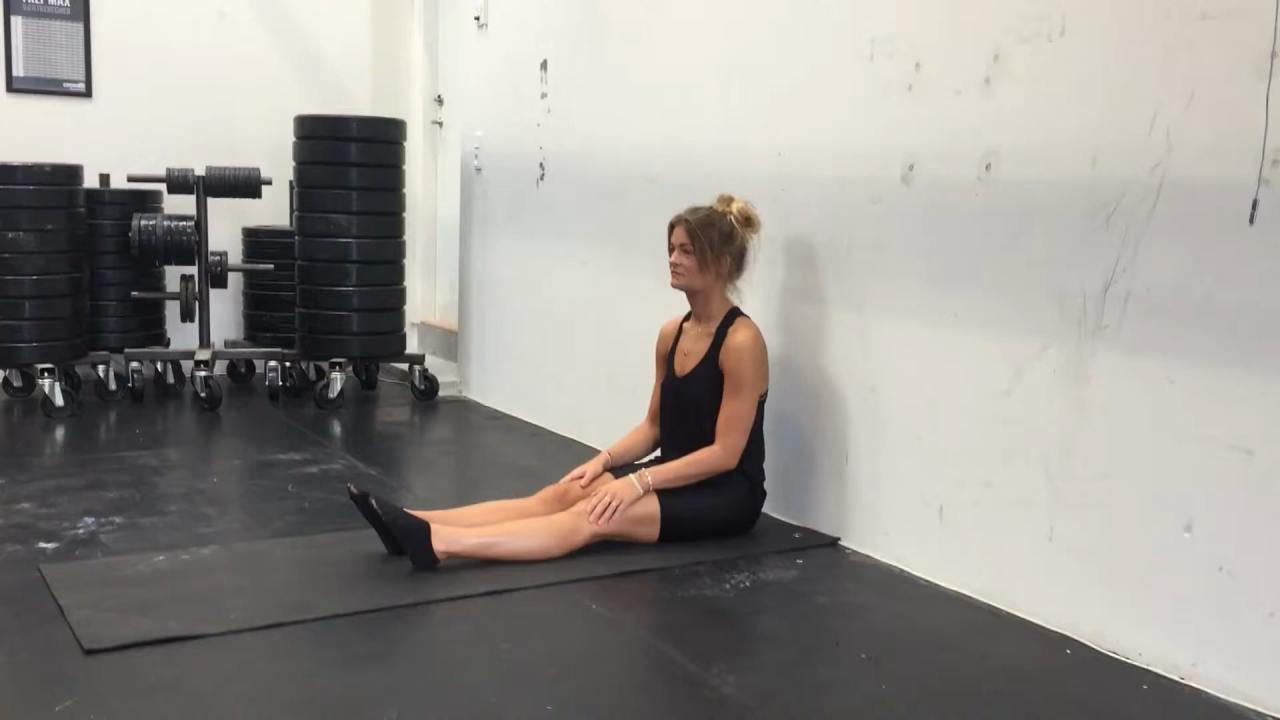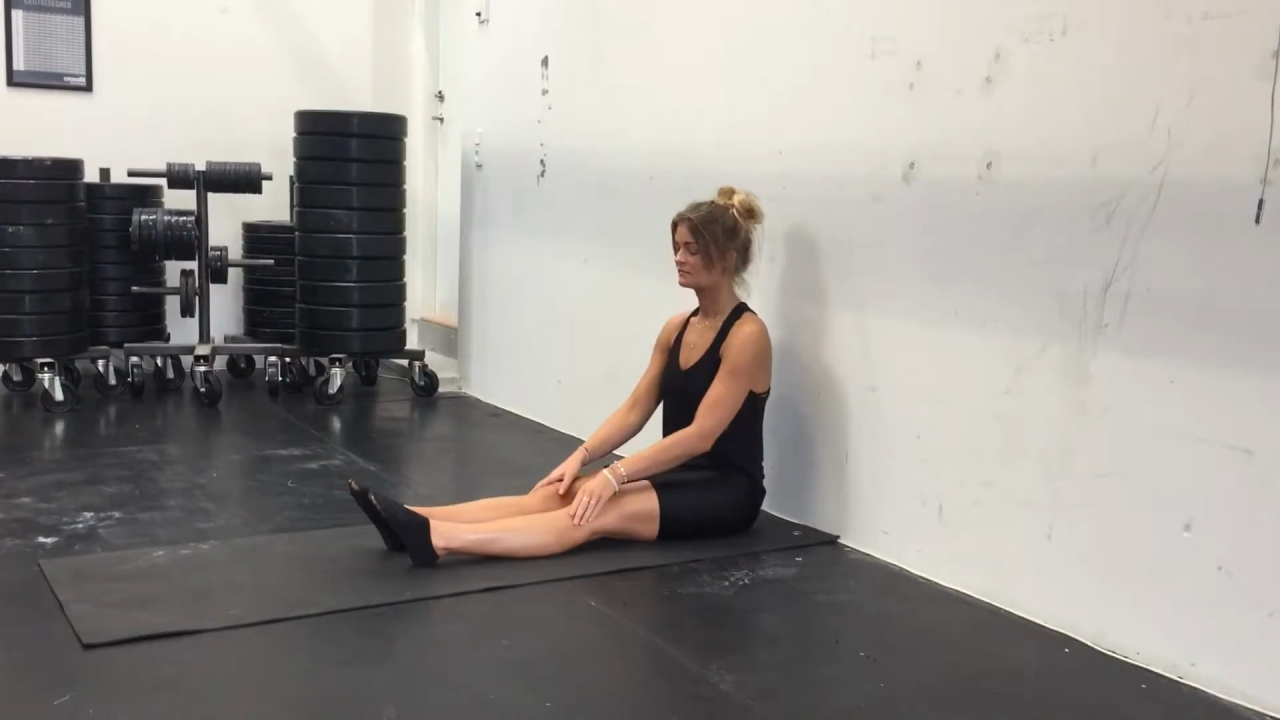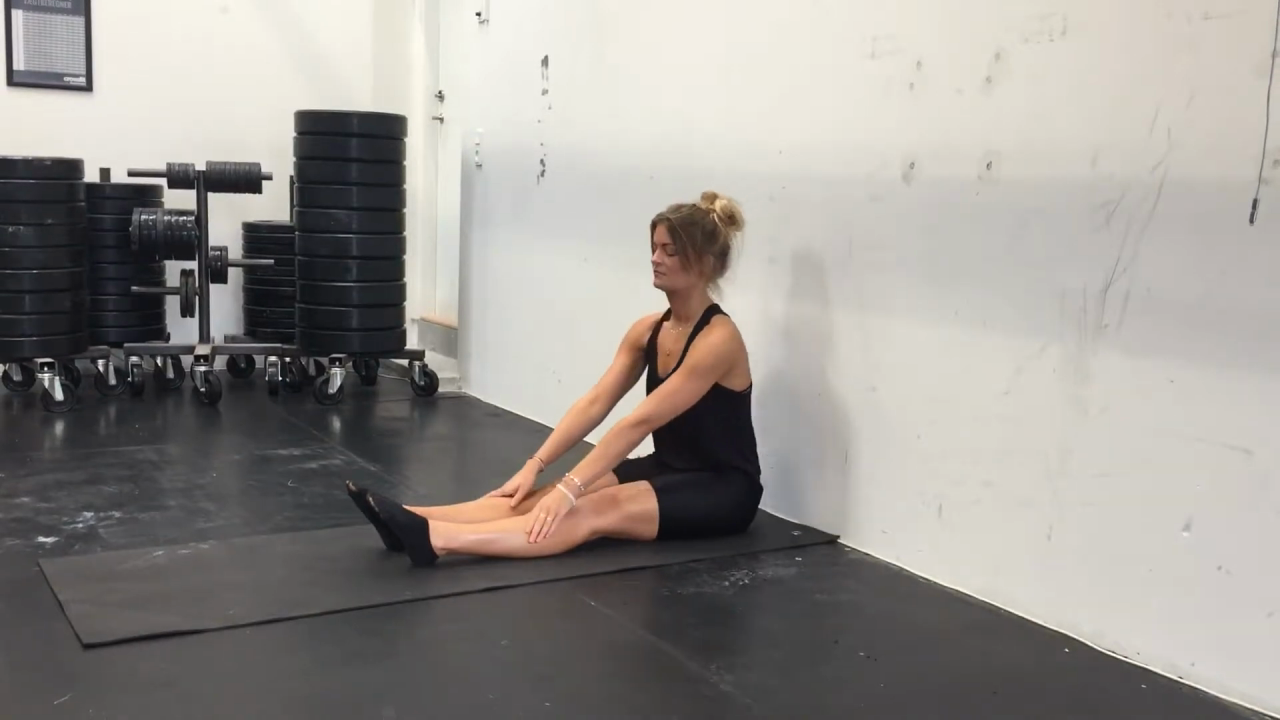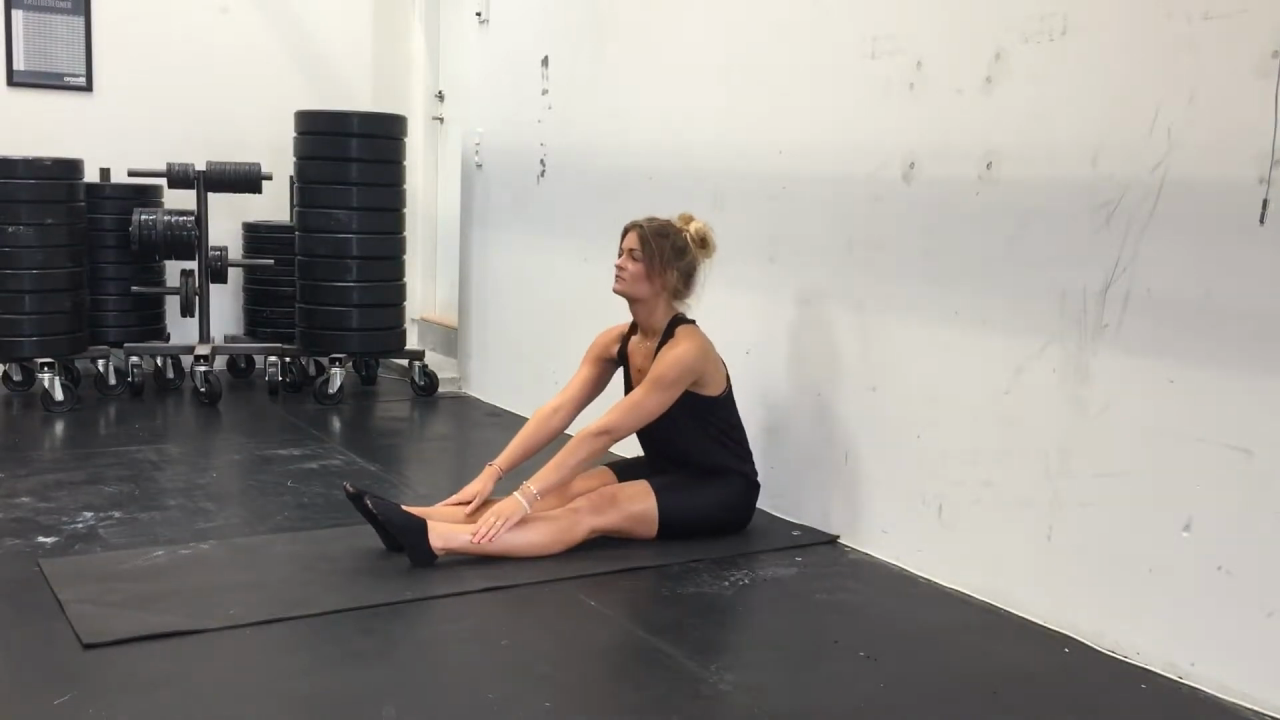
dt=0.7s
person 1, frame 1
left shoulder: (741, 341)
right shoulder: (672, 333)
left elbow: (725, 452)
left wrist: (638, 482)
right wrist: (604, 460)
left hip: (727, 493)
right hip: (677, 475)
left knee: (595, 515)
right knee: (561, 494)
left ankle: (438, 543)
right ankle: (421, 527)
person 1, frame 2
left shoulder: (747, 335)
right shoulder: (677, 328)
left elbow: (702, 434)
right elbow: (634, 410)
left wrist: (614, 475)
right wrist: (582, 455)
left hip: (726, 490)
right hip: (678, 472)
left knee: (597, 513)
right knee: (560, 494)
left ankle: (437, 539)
right ankle: (419, 523)
person 1, frame 3
left shoulder: (718, 339)
right shoulder: (649, 329)
left elbow: (641, 422)
right elbow: (594, 403)
left wrist: (569, 489)
right wrist: (534, 466)
left hip: (724, 490)
right hip: (668, 469)
left knee: (596, 510)
right knee: (549, 498)
left ankle: (435, 539)
right ankle: (415, 521)
person 1, frame 4
left shoulder: (685, 350)
right shoulder: (617, 340)
left elbow: (603, 432)
right elbow: (557, 411)
left wrist: (525, 497)
right wrist: (492, 473)
left hip: (720, 489)
right hip: (663, 469)
left knee: (592, 511)
right knee: (564, 492)
left ankle: (434, 540)
right ankle: (415, 522)
